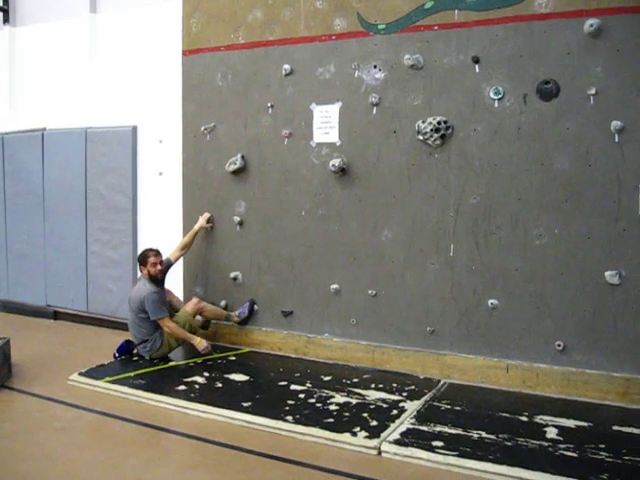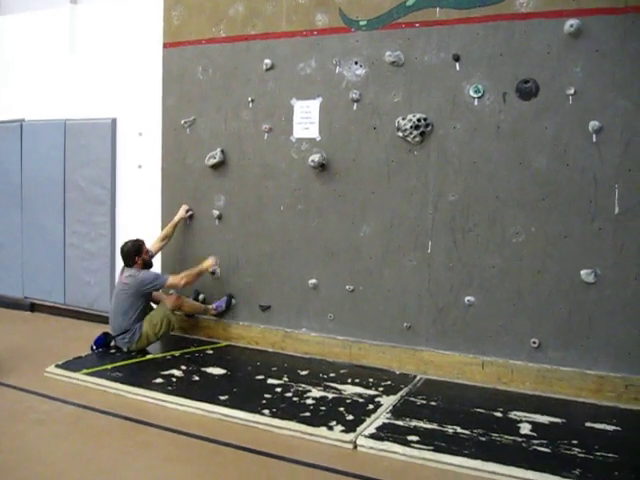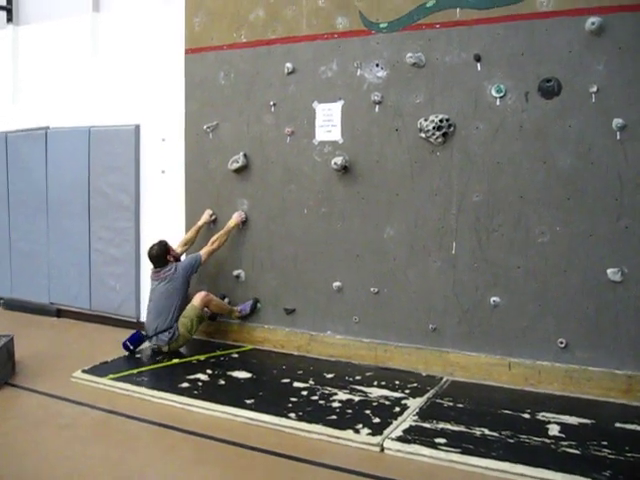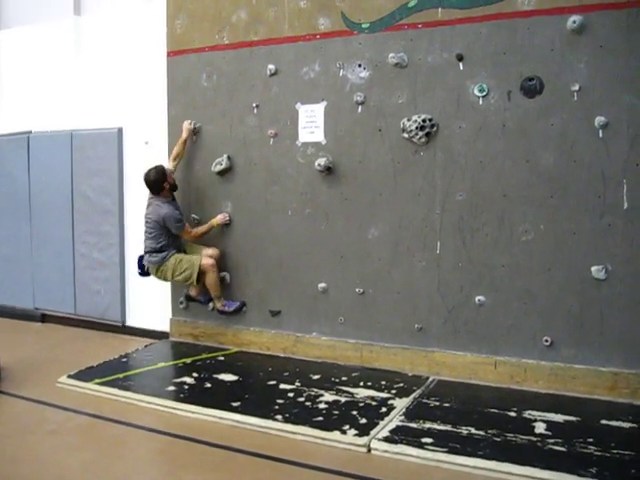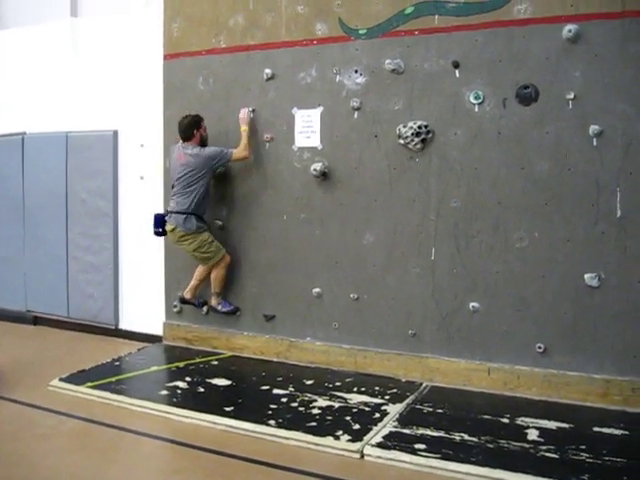
dt=1s
person 1, frame 1
left shoulder: (155, 275)
right shoulder: (149, 293)
left elbow: (180, 251)
right elbow: (167, 327)
left wrist: (197, 227)
right wrist: (195, 340)
left hip: (150, 337)
right hip: (154, 347)
left knee: (166, 294)
right knee: (196, 303)
left ankle: (196, 320)
right ankle: (235, 317)
person 1, frame 2
left shoulder: (129, 270)
right shoulder: (140, 278)
left elbow: (161, 242)
right elbow: (180, 281)
left wrist: (177, 218)
right wrist: (204, 267)
left hip: (124, 334)
right hip: (131, 340)
left knee: (151, 293)
right knee: (175, 299)
left ankle: (185, 306)
right ankle: (211, 310)
person 1, frame 3
left shoulder: (156, 271)
right shoulder: (179, 270)
left elbow: (184, 245)
right elbow: (212, 246)
left wrist: (201, 223)
right wrist: (232, 223)
left hip: (156, 337)
right hip: (168, 340)
right knee: (203, 296)
right ankle: (236, 313)
person 1, frame 4
left shoulder: (156, 192)
right shoulder: (166, 211)
left elbow: (174, 160)
right elbow: (191, 235)
left wrist: (184, 136)
right wrist: (214, 222)
left hip: (171, 250)
right hip: (161, 262)
left knee: (213, 253)
right knee: (209, 263)
left ankle: (194, 291)
right ankle: (220, 304)
person 1, frame 5
left shoulder: (175, 151)
right shoulder: (205, 155)
right elbow: (244, 153)
right wrist: (244, 126)
left hip: (174, 222)
right hip: (187, 224)
left knee: (211, 258)
right knee: (222, 259)
left ankle: (188, 294)
right ankle: (216, 301)
